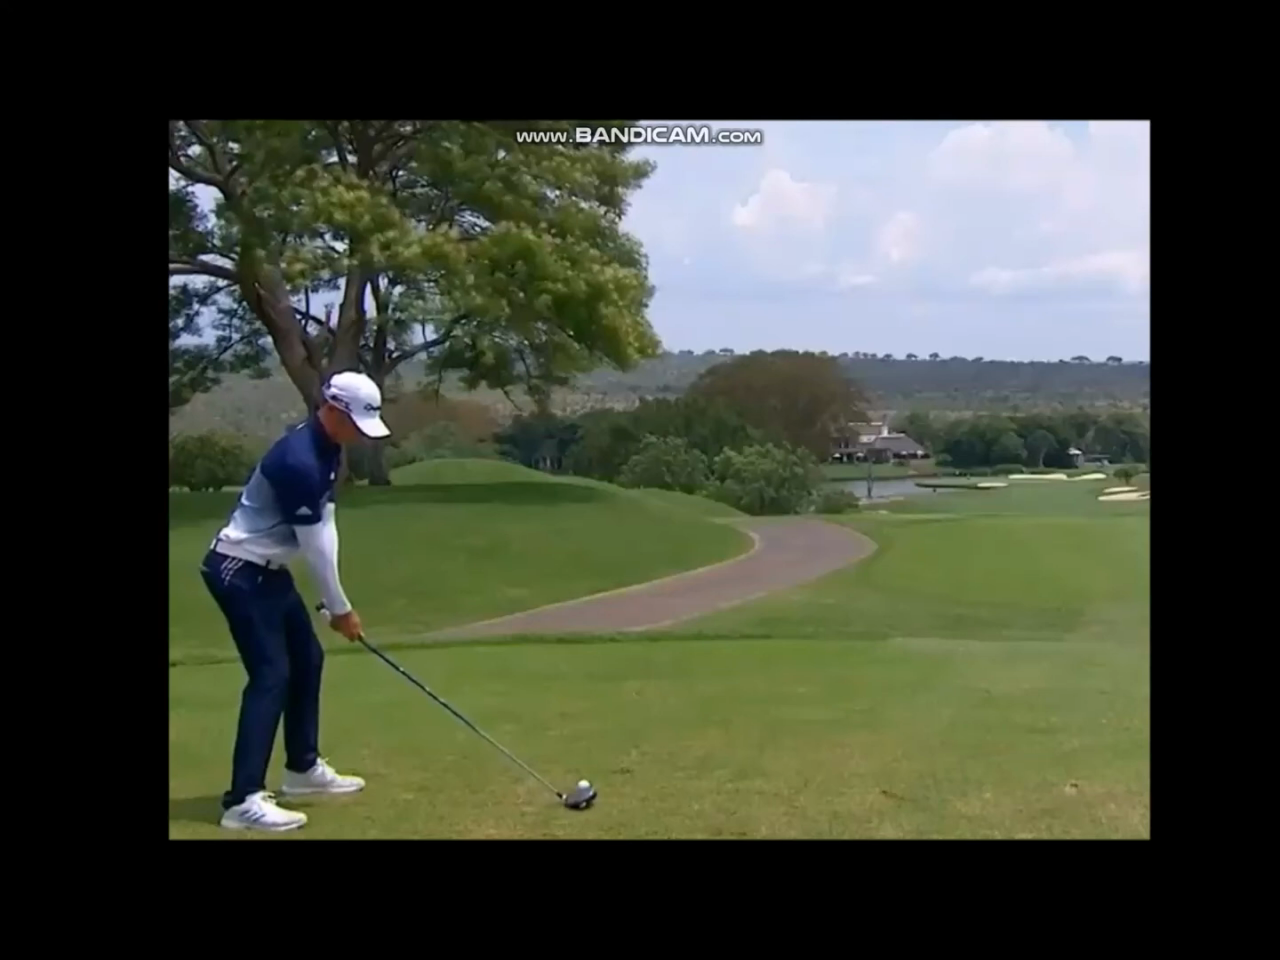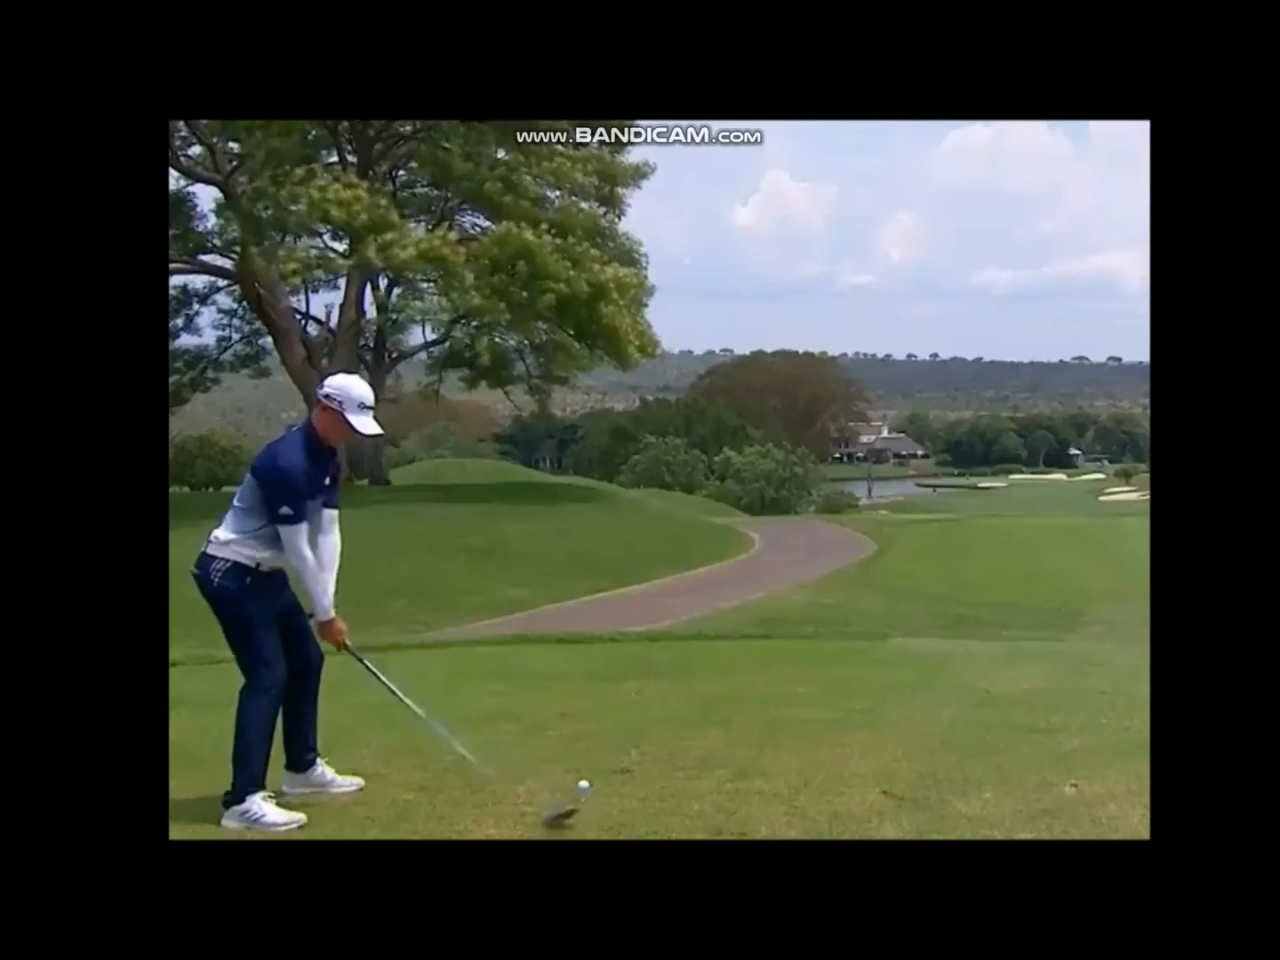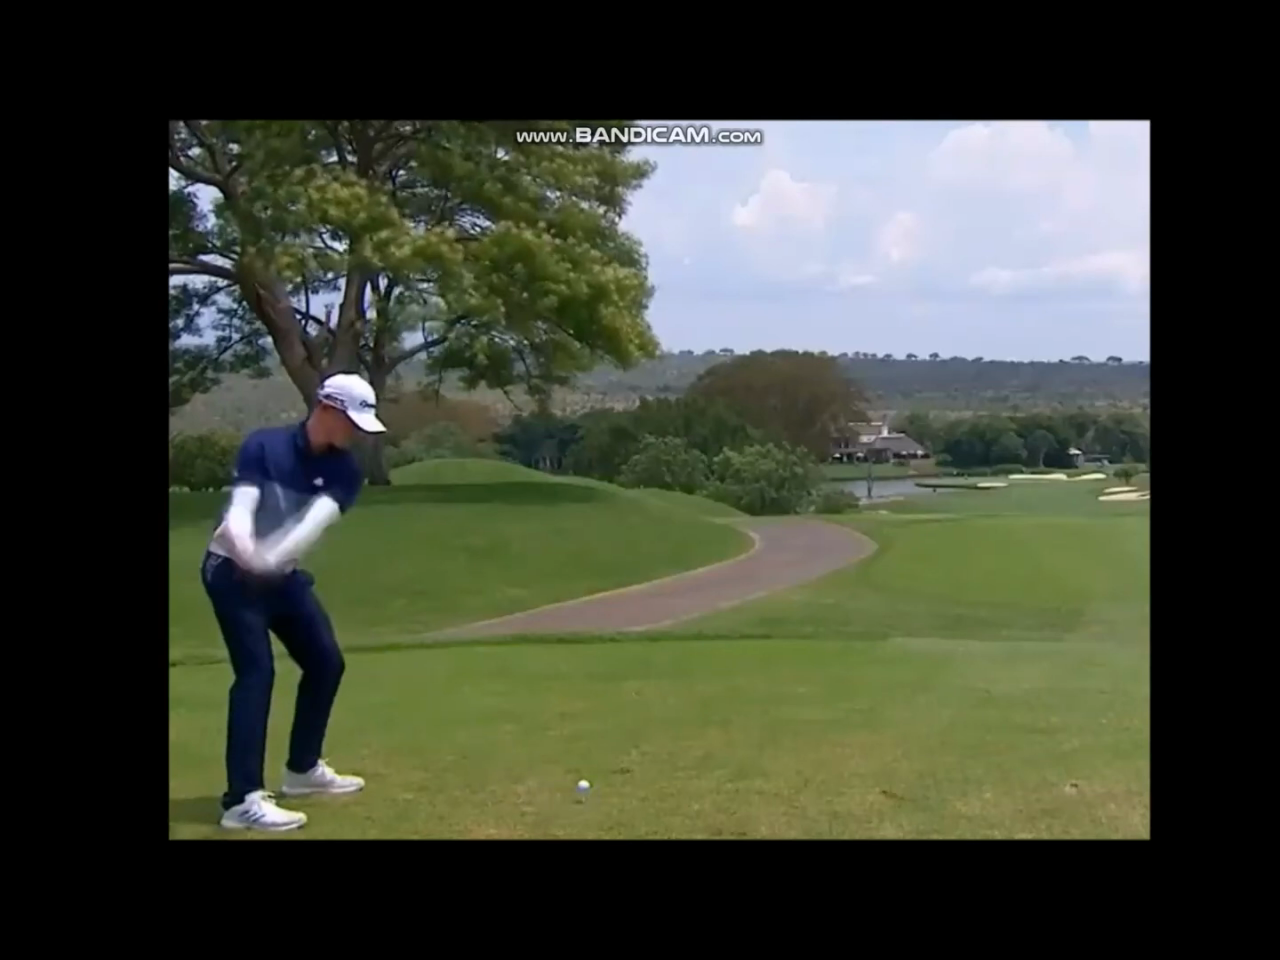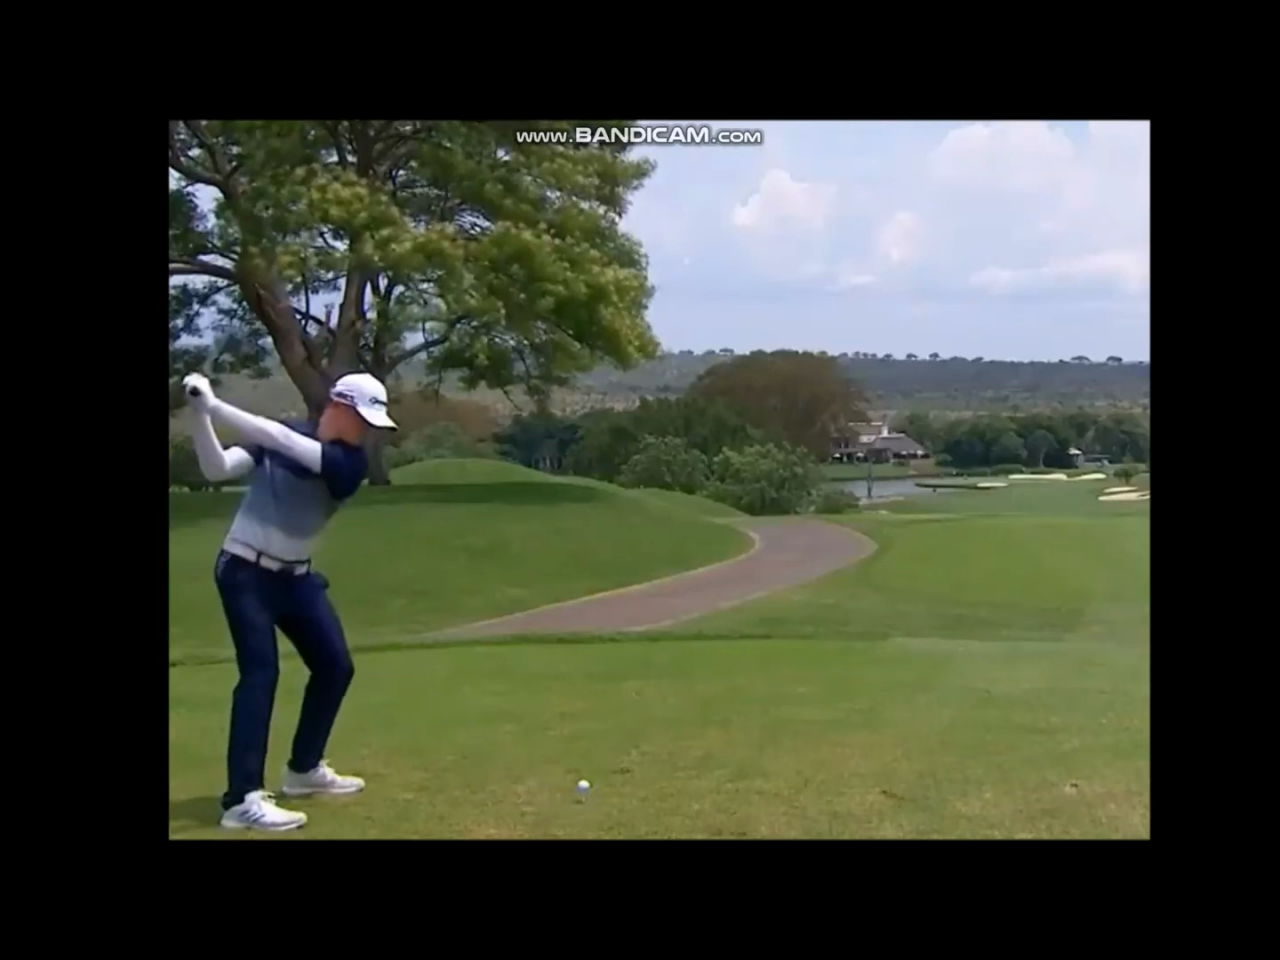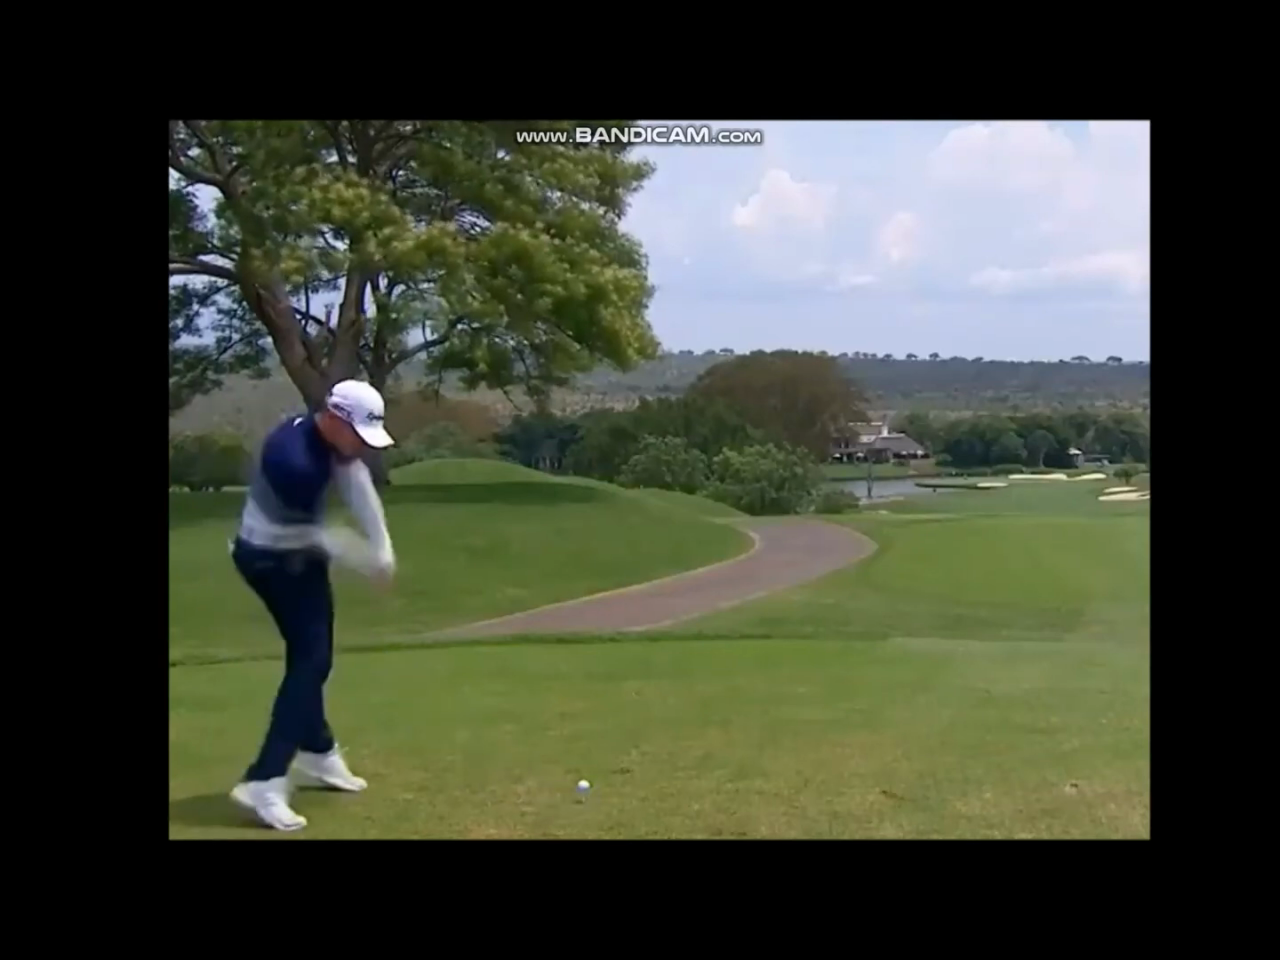
dt=0.3s
person 1, frame 1
left shoulder: (325, 451)
right shoulder: (298, 461)
left elbow: (326, 529)
right elbow: (313, 546)
left wrist: (333, 600)
right wrist: (340, 607)
left hip: (268, 570)
right hip: (238, 571)
left knee: (307, 661)
right knee: (271, 675)
left ankle: (303, 767)
right ankle: (243, 799)
person 1, frame 2
left shoulder: (329, 463)
right shoulder: (284, 461)
left elbow: (328, 536)
right elbow: (296, 548)
left wrist: (328, 603)
right wrist: (325, 615)
left hip: (267, 574)
right hip: (230, 573)
left knee: (304, 659)
right knee: (267, 676)
left ankle: (303, 768)
right ankle: (243, 800)
person 1, frame 3
left shoulder: (345, 471)
right shoulder: (264, 445)
left elbow: (316, 523)
right elbow: (240, 508)
left wrist: (269, 555)
right wrist: (241, 547)
left hip: (283, 575)
right hip: (232, 570)
left knee: (326, 662)
right knee: (257, 673)
left ankle: (304, 768)
right ankle: (243, 799)
person 1, frame 4
left shoulder: (351, 462)
right shoulder: (276, 436)
left elbow: (283, 441)
right elbow: (218, 469)
left wrist: (214, 405)
right wrist: (200, 413)
left hip: (296, 575)
right hip: (245, 570)
left knee: (335, 666)
right knee: (260, 673)
left ankle: (304, 768)
right ankle: (242, 798)
person 1, frame 5
left shoulder: (334, 439)
right shoulder: (292, 458)
left elbow: (361, 489)
right elbow: (318, 536)
left wrist: (381, 545)
right wrist: (368, 562)
left hip: (291, 557)
right hip: (275, 558)
left knee: (311, 655)
right knee: (309, 661)
left ankle: (315, 753)
right ankle: (264, 782)
